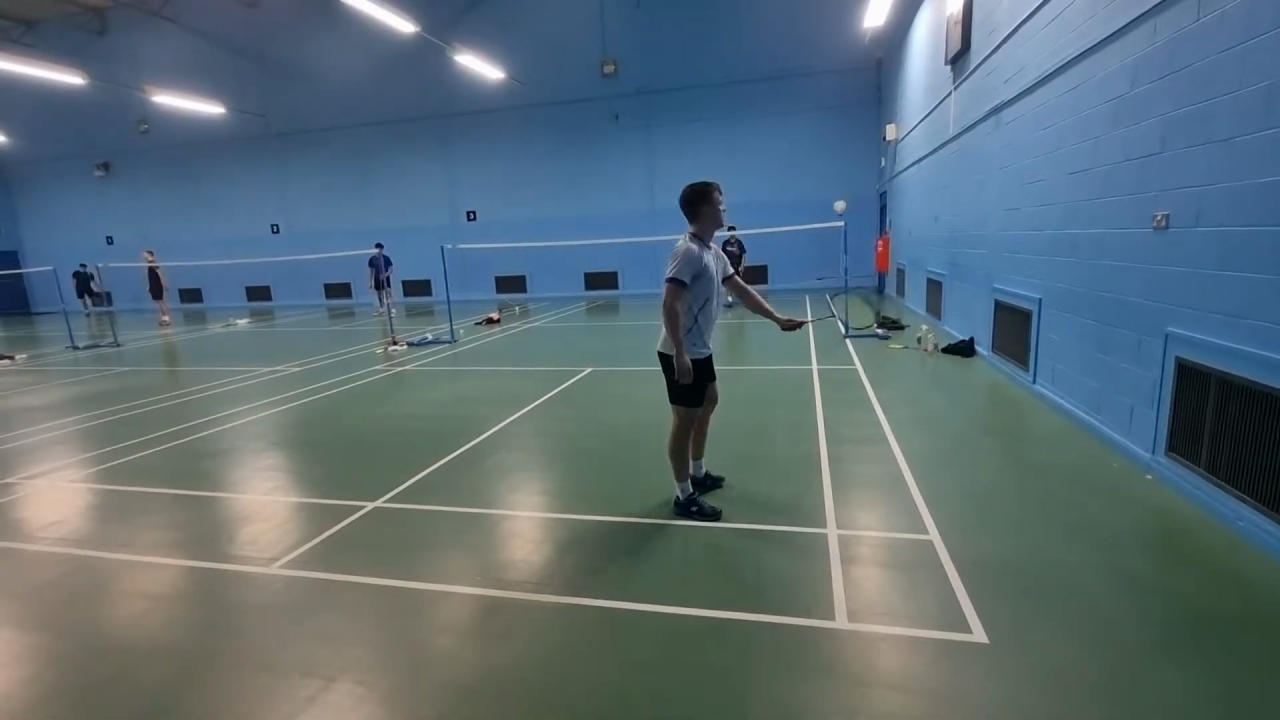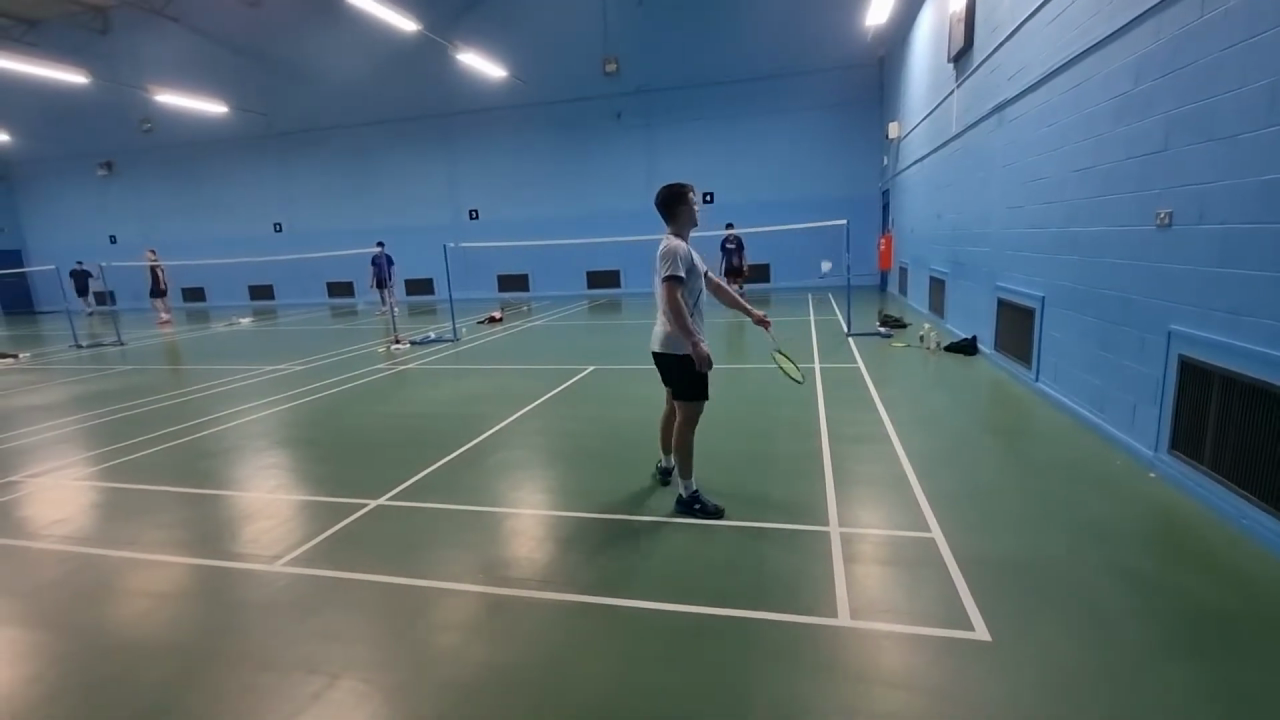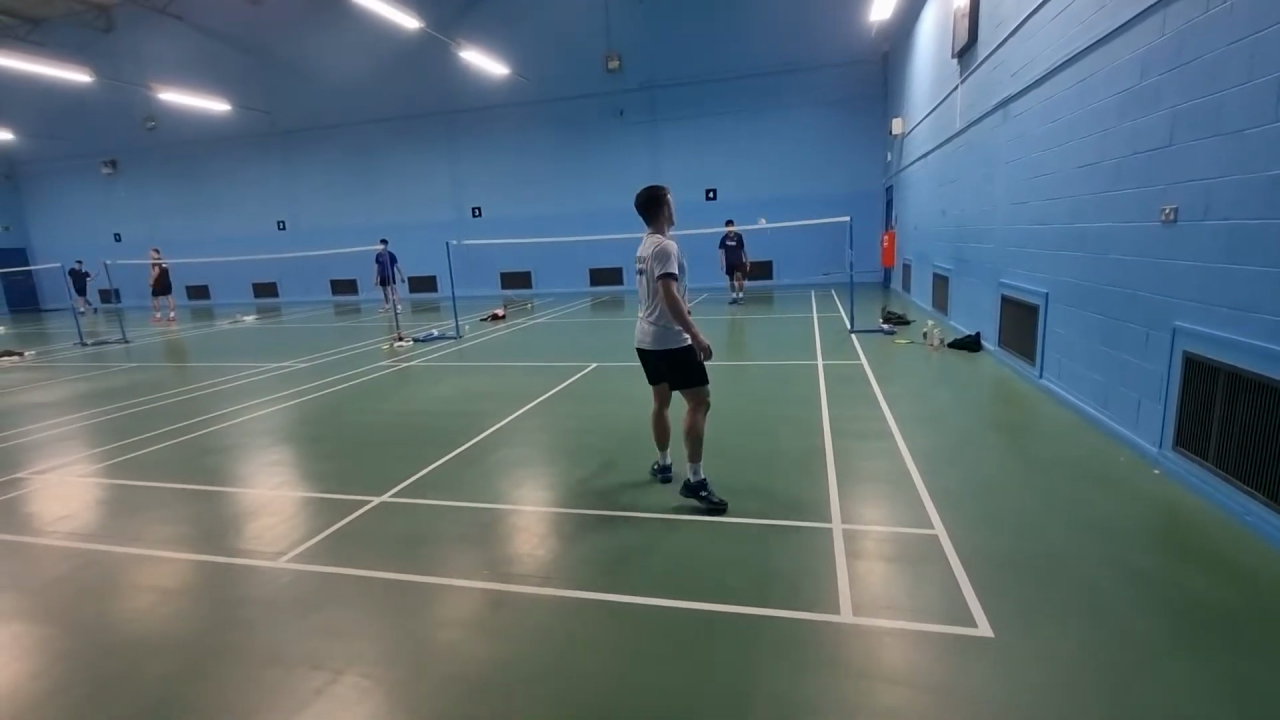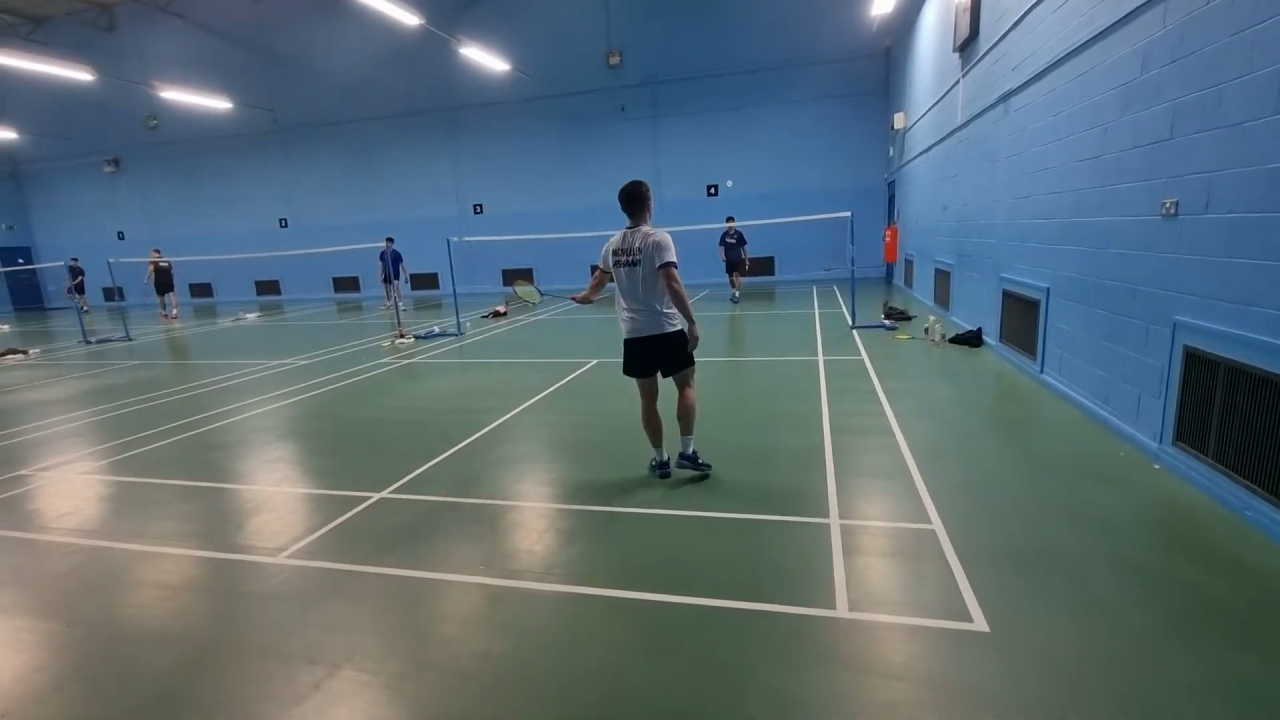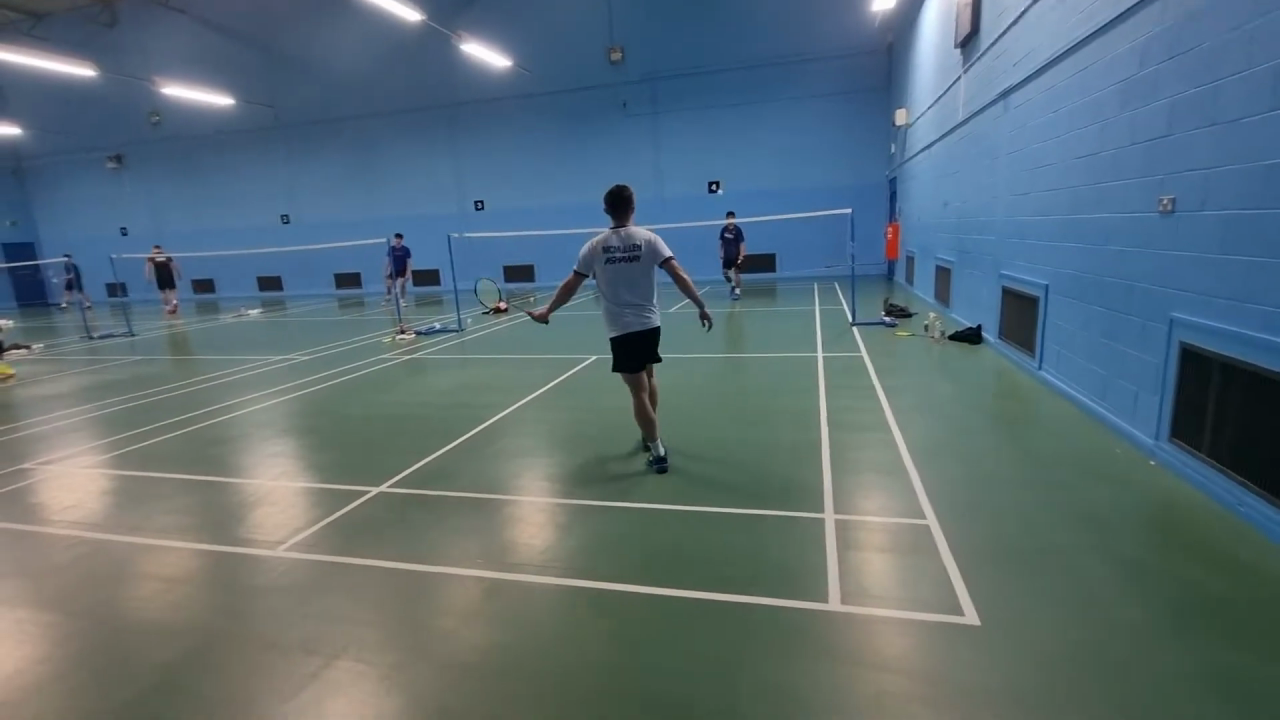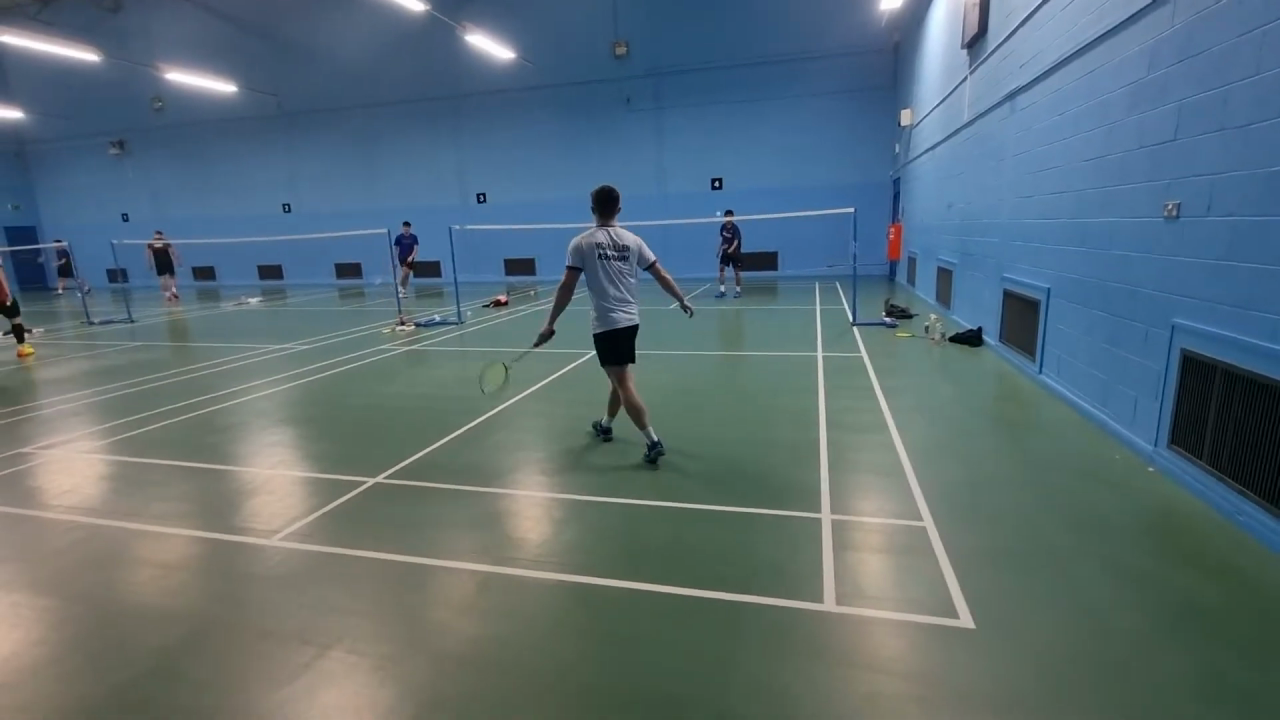
dt=0.2s
person 1, frame 1
left shoulder: (714, 251)
right shoulder: (688, 251)
left elbow: (742, 291)
right elbow: (670, 304)
left wrist: (778, 319)
right wrist: (680, 354)
left hip: (699, 349)
right hip: (681, 353)
left knee: (707, 405)
right knee: (685, 420)
left ankle: (697, 474)
right ankle: (684, 497)
person 1, frame 2
left shoulder: (684, 249)
right shoulder: (675, 248)
left elbow: (715, 285)
right elbow: (672, 300)
left wrist: (750, 312)
right wrist: (696, 344)
left hip: (672, 346)
right hip: (680, 348)
left knee: (675, 407)
right knee: (688, 416)
left ankle: (666, 465)
right ankle: (687, 494)
person 1, frame 3
left shoulder: (647, 246)
right shoulder: (667, 247)
right elbow: (669, 295)
right wrist: (696, 335)
left hip: (647, 340)
right hip: (672, 342)
left knee: (661, 402)
right knee: (699, 404)
left ankle: (663, 464)
right ankle: (696, 481)
person 1, frame 4
left shoulder: (613, 244)
right shoulder: (659, 239)
left elbow: (600, 277)
right elbow: (672, 284)
left wrist: (587, 296)
right wrist: (692, 323)
left hip: (633, 333)
right hip: (665, 330)
left knee: (649, 398)
right knee: (685, 386)
left ankle: (661, 459)
right ankle: (687, 452)
person 1, frame 5
left shoulder: (593, 247)
right shoulder: (649, 239)
left elbow: (570, 285)
right elbow: (678, 275)
left wrist: (546, 312)
right wrist: (701, 307)
left hip: (620, 329)
right hip: (649, 324)
left knee: (639, 392)
right knee: (648, 379)
left ankle: (658, 453)
right ankle: (651, 439)
person 1, frame 6
left shoulder: (581, 243)
right shoulder: (633, 241)
left elbow: (567, 287)
right elbow: (661, 276)
left wrist: (550, 324)
right wrist: (683, 302)
left hip: (606, 324)
right hip: (630, 321)
left knee: (624, 383)
right knee: (620, 377)
left ankle: (653, 441)
right ankle: (606, 425)
